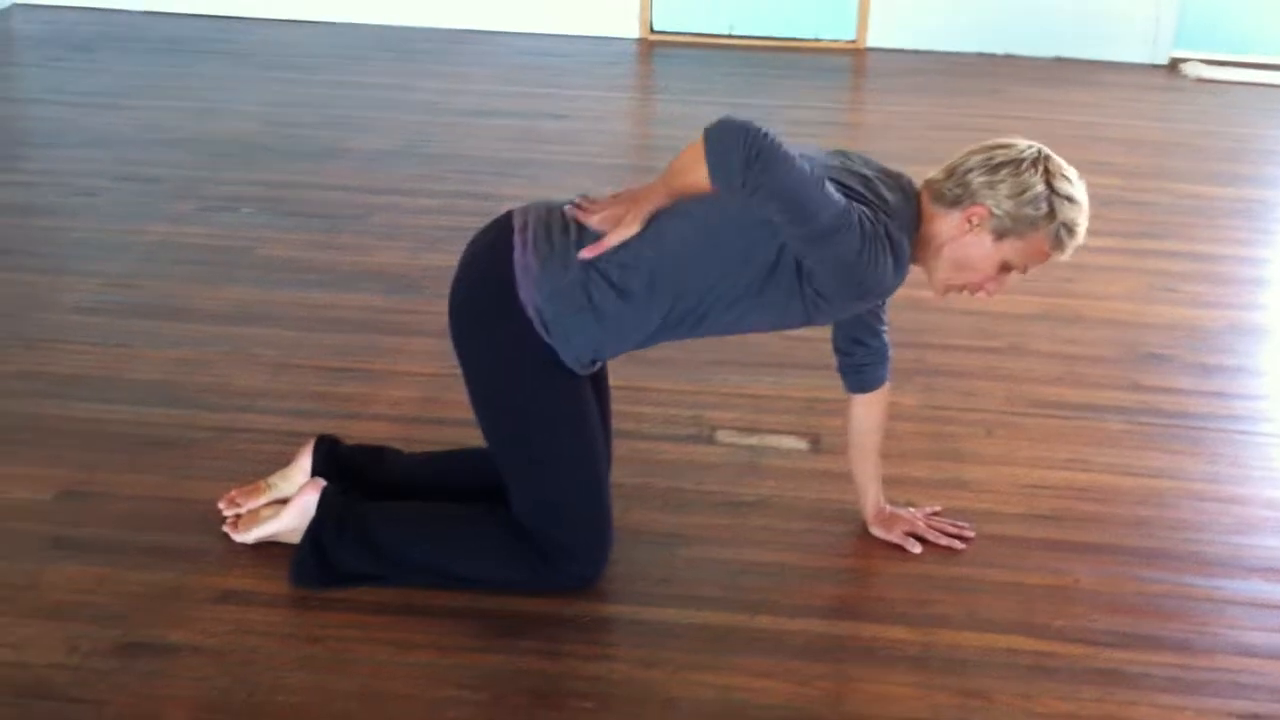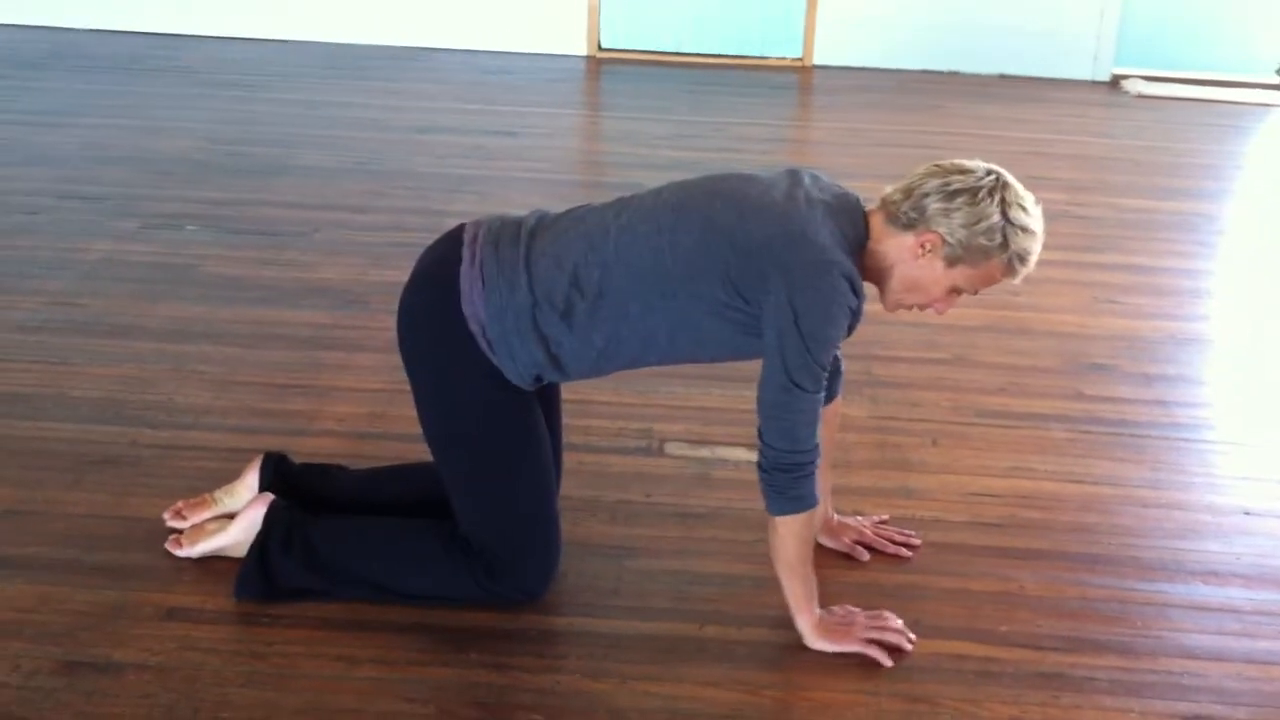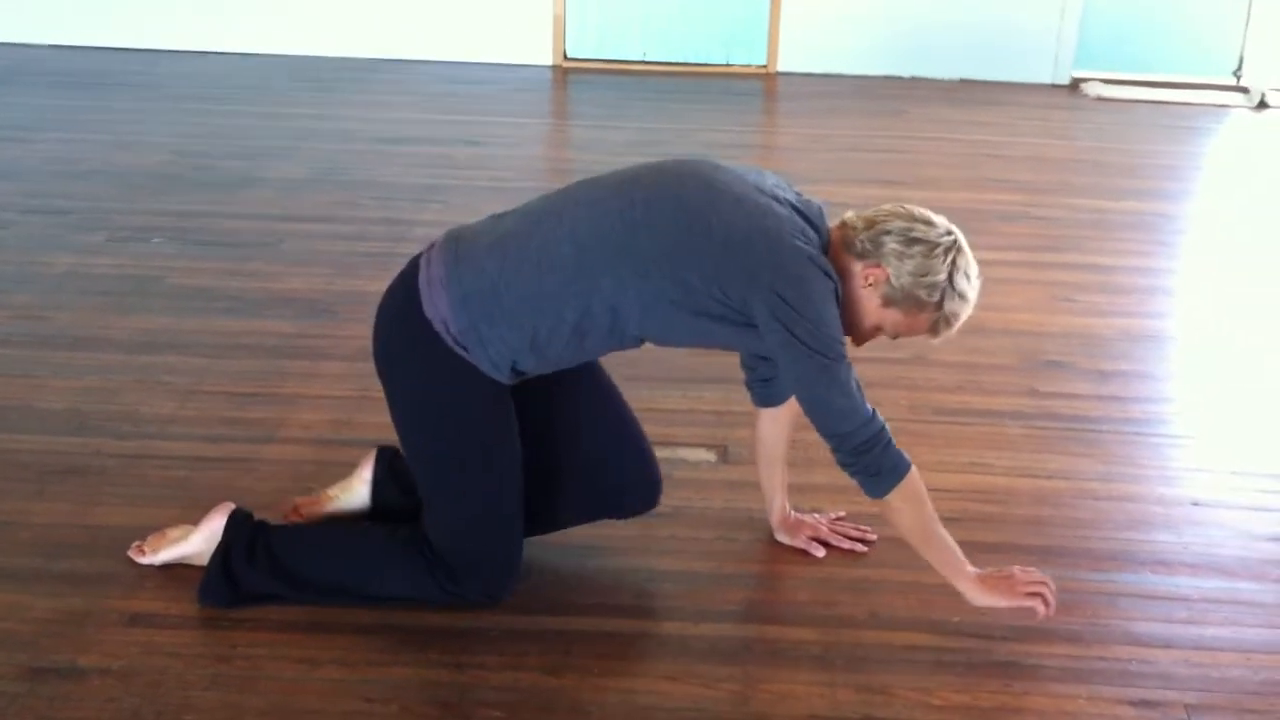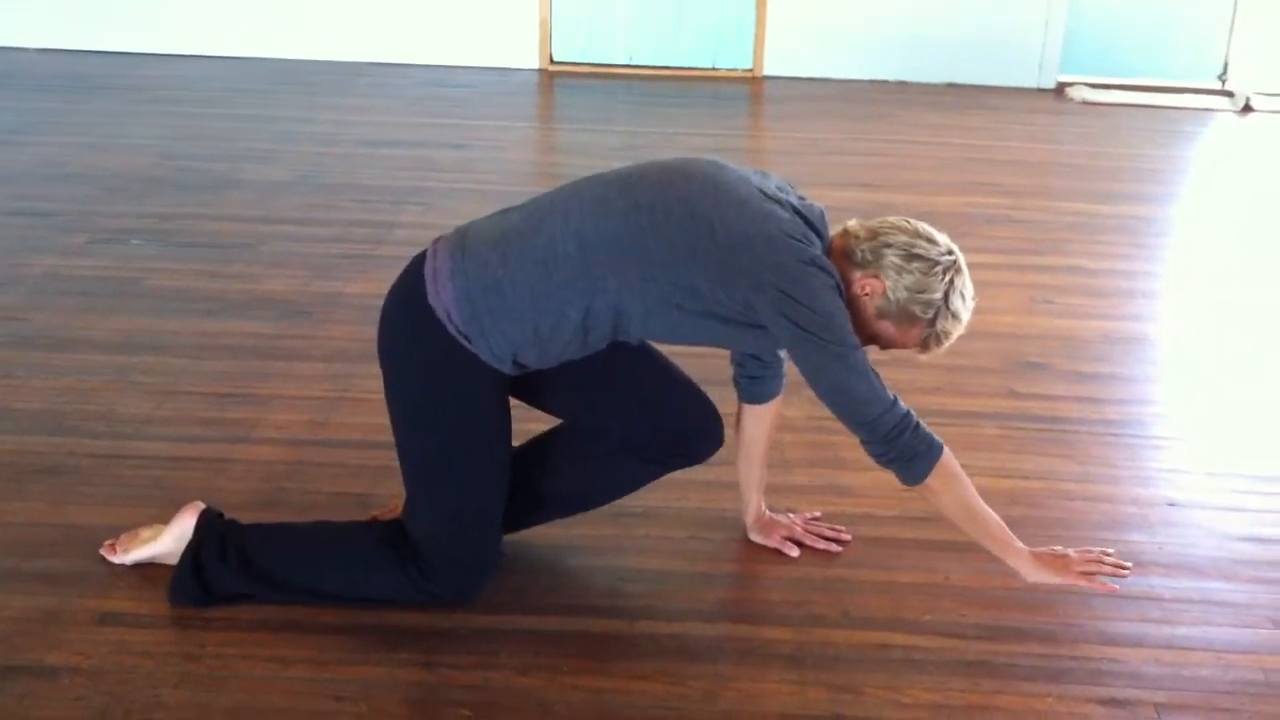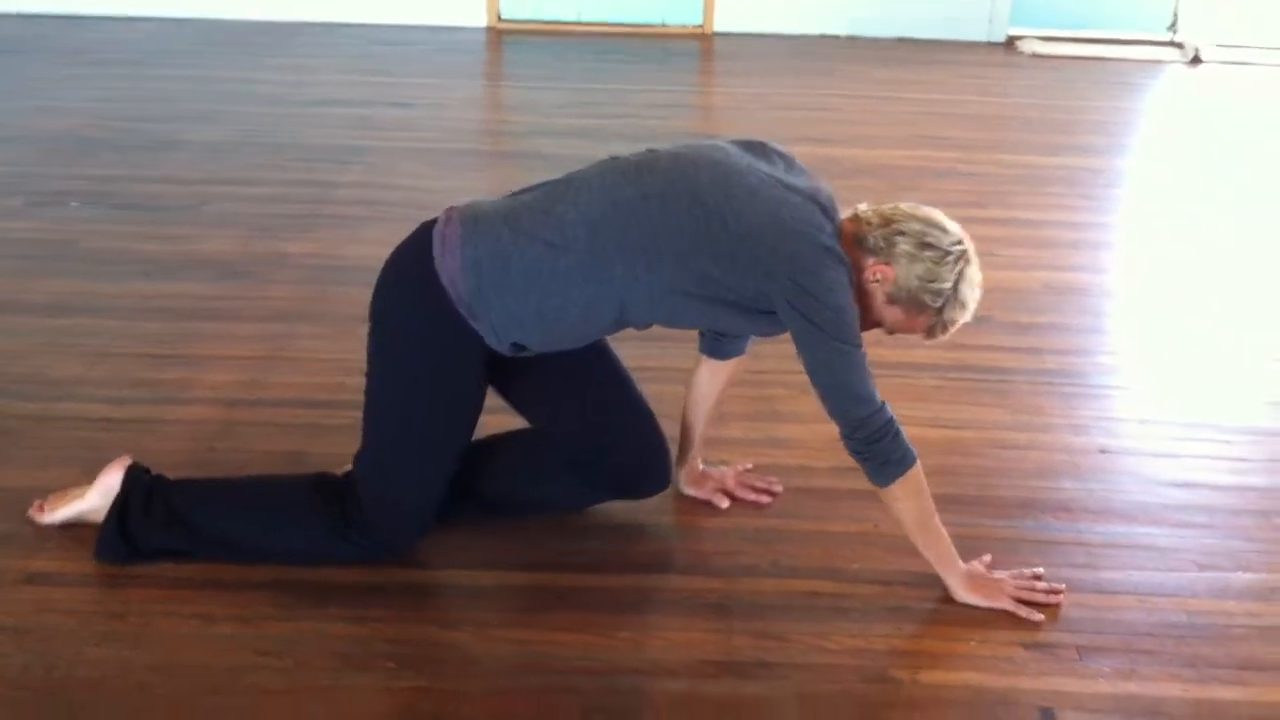
dt=1s
person 1, frame 1
left shoulder: (882, 209)
right shoulder: (867, 249)
left elbow: (863, 357)
right elbow: (739, 141)
left wrist: (874, 505)
right wrist: (647, 203)
left hip: (547, 290)
right hip: (520, 304)
left knee: (563, 479)
right knee: (569, 554)
left ankle: (334, 468)
right ankle: (324, 523)
person 1, frame 2
left shoulder: (833, 216)
right shoulder: (820, 274)
left elbow: (820, 375)
right elbow: (787, 457)
left wrist: (825, 516)
right wrist: (810, 620)
left hip: (495, 291)
right hip: (465, 322)
left knee: (509, 494)
right knee: (516, 567)
left ankle: (279, 484)
right ankle: (270, 538)
person 1, frame 3
left shoulder: (792, 228)
right shoulder: (793, 275)
left elbow: (768, 373)
right elbow: (866, 447)
left wrist: (781, 512)
right wrist: (971, 581)
left hip: (495, 315)
right hip: (440, 331)
left knee: (627, 489)
right knee: (477, 573)
left ankle: (392, 484)
right ankle: (236, 546)
person 1, frame 4
left shoulder: (789, 229)
right shoulder: (799, 277)
left elbow: (758, 369)
right elbow: (895, 438)
left wrist: (756, 511)
right wrist: (1026, 558)
left hip: (505, 312)
right hip: (445, 327)
left knee: (685, 431)
right knee: (451, 574)
left ankle: (450, 497)
right ankle: (208, 545)
person 1, frame 5
left shoulder: (786, 184)
right shoulder: (813, 264)
left elbow: (724, 322)
right elbow: (871, 433)
left wrist: (693, 462)
right wrist: (957, 575)
left hip: (491, 286)
right hip: (445, 299)
left knee: (634, 465)
right knee: (379, 527)
left ankle: (409, 468)
right ankle: (138, 503)
